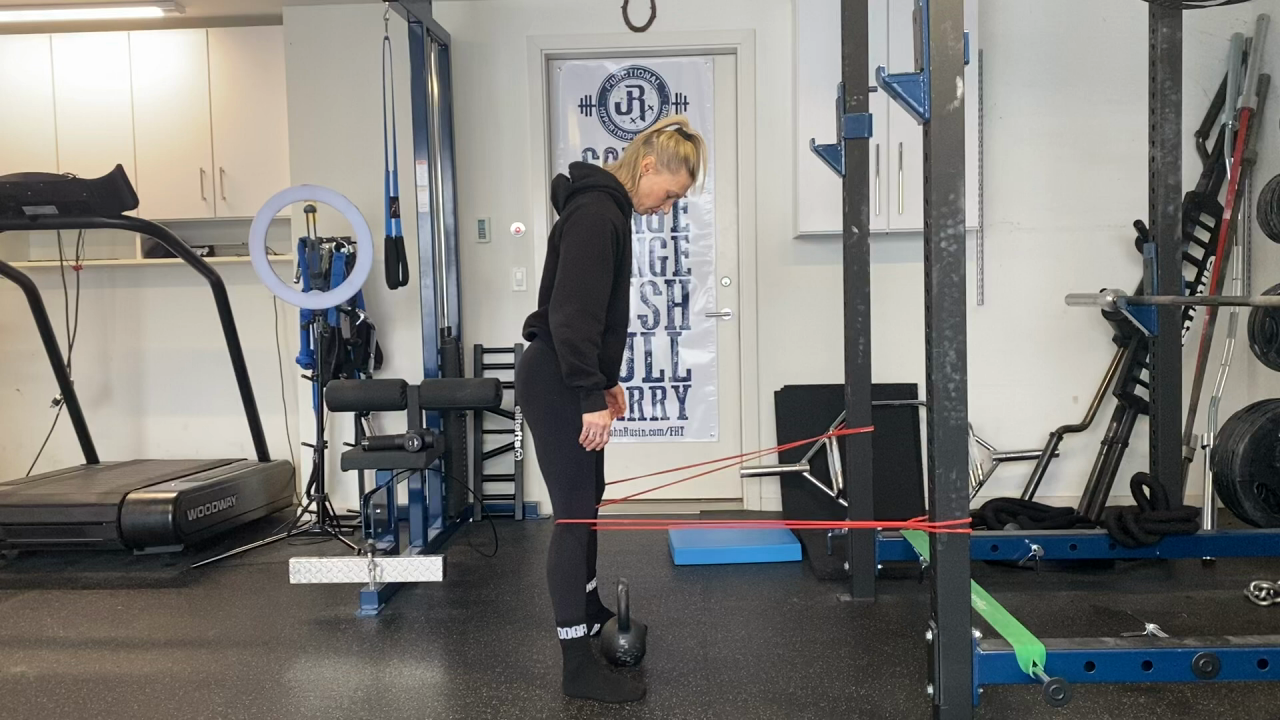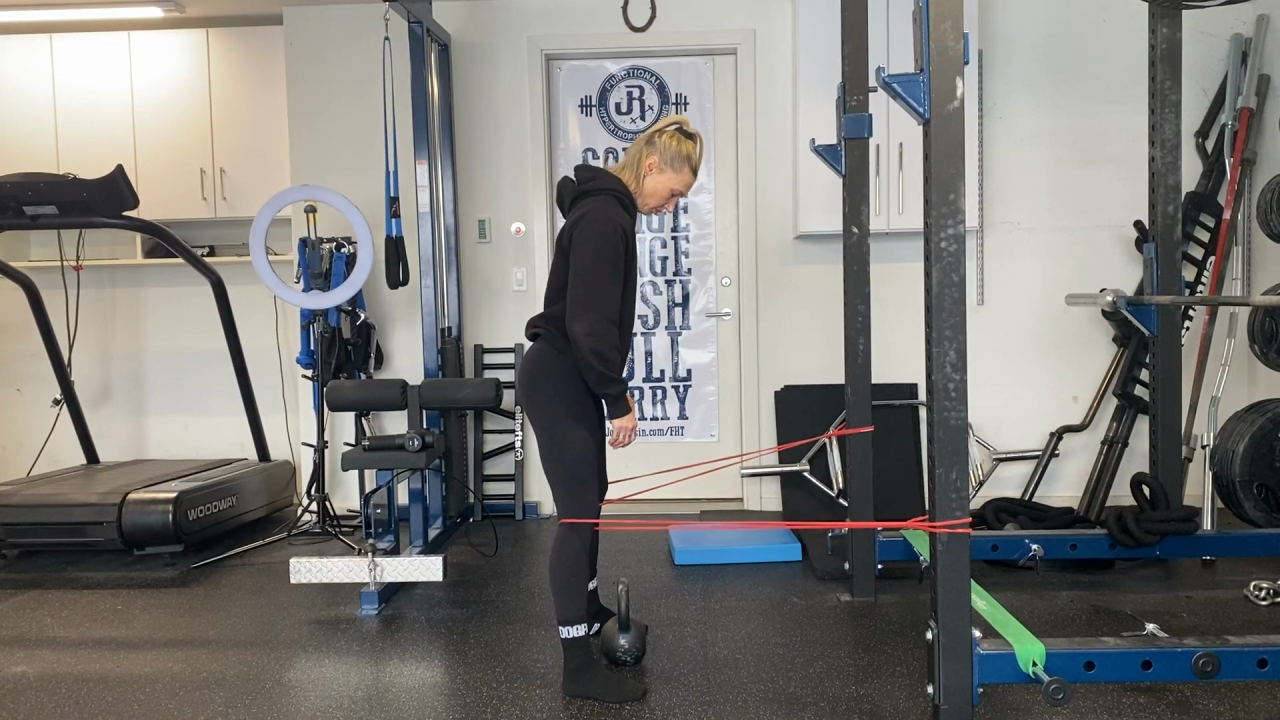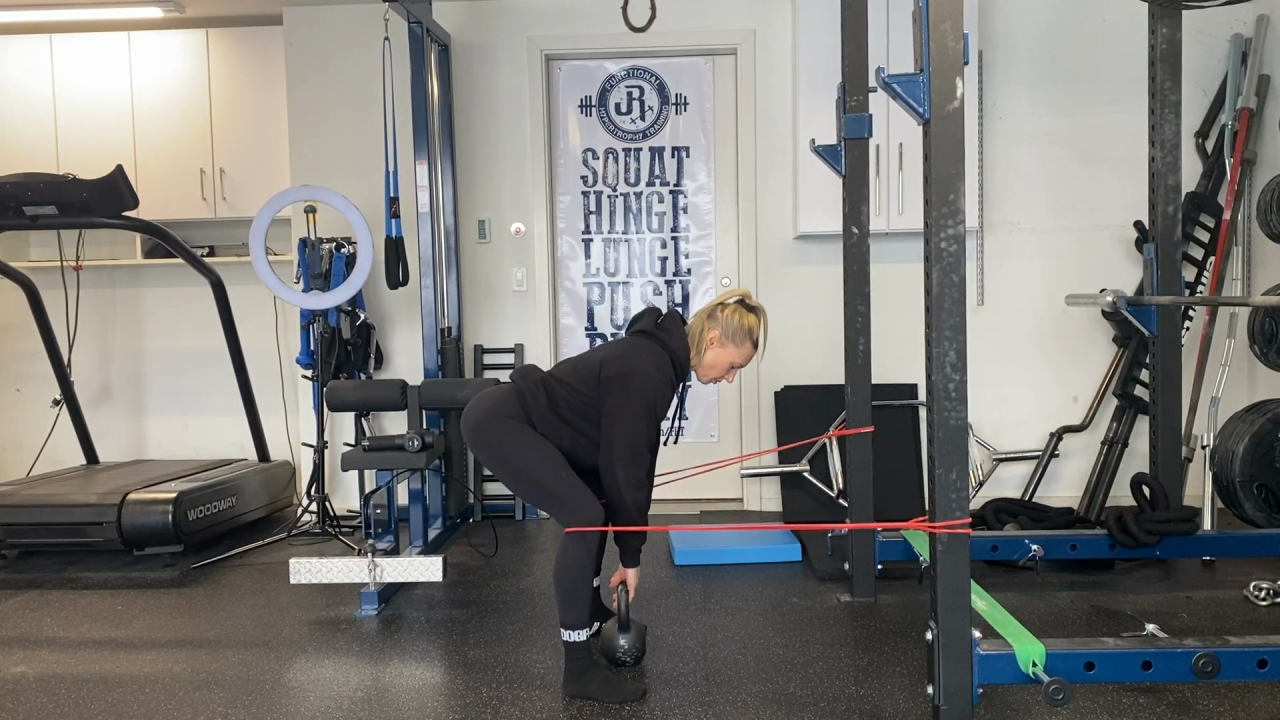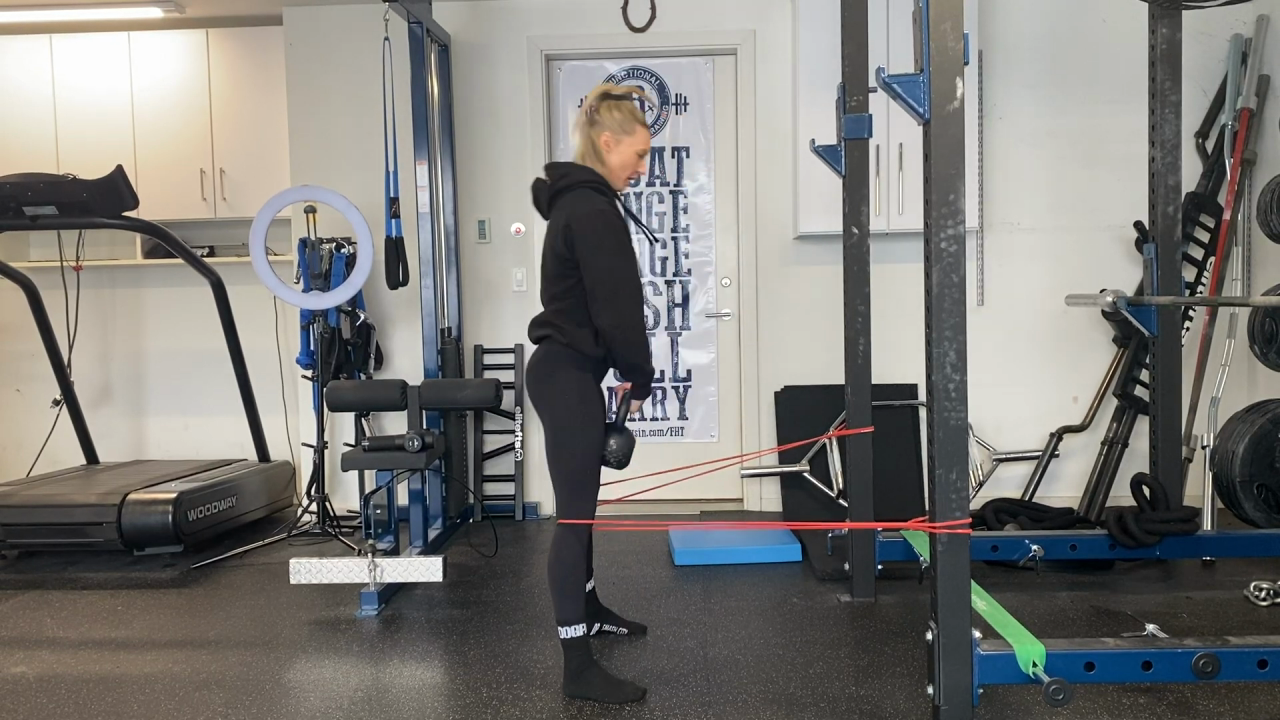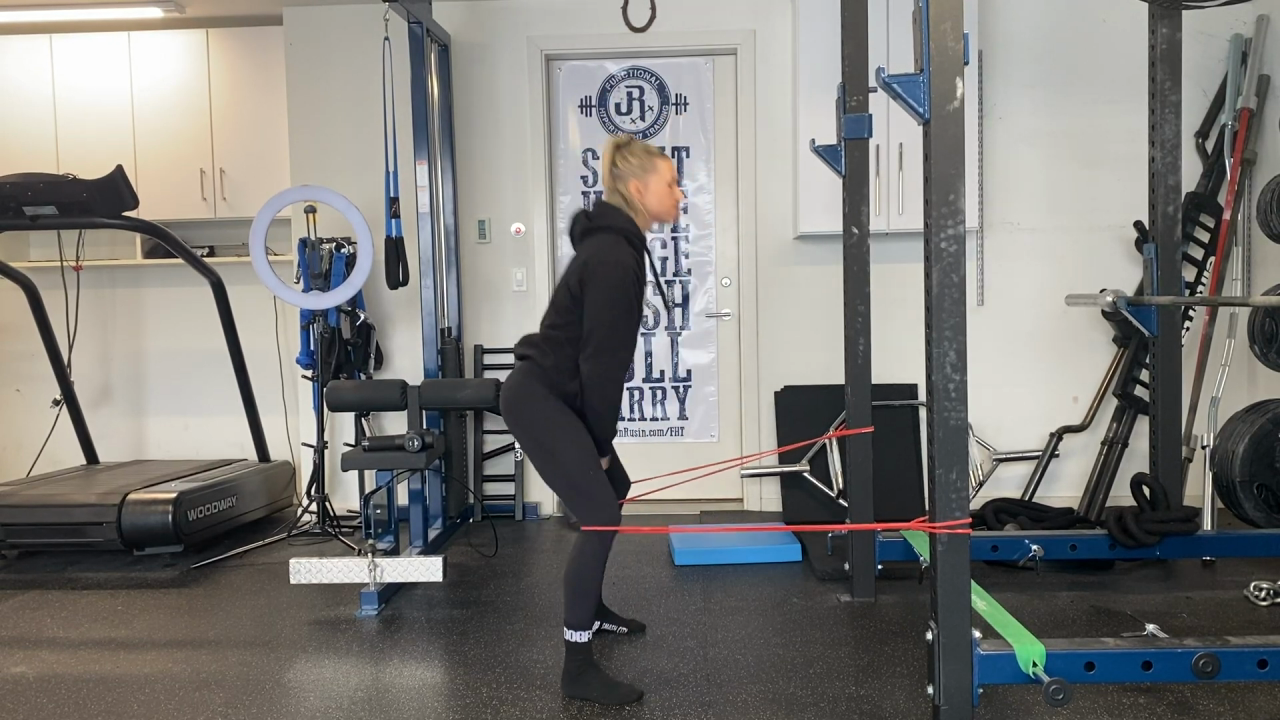
dt=1s
person 1, frame 1
left shoulder: (605, 210)
right shoulder: (594, 214)
right elbow: (571, 316)
left wrist: (606, 382)
right wrist: (590, 398)
left hip: (571, 380)
right hip: (557, 384)
left knee: (587, 500)
right knee: (574, 512)
left ankle: (590, 613)
right ankle: (579, 666)
person 1, frame 2
left shoulder: (607, 210)
right shoulder: (602, 217)
right elbow: (589, 321)
left wrist: (613, 389)
right wrist: (616, 401)
left hip: (568, 378)
right hip: (558, 380)
left knee: (590, 498)
right knee: (579, 510)
left ankle: (590, 613)
right ankle: (578, 665)
person 1, frame 3
left shoulder: (660, 358)
right shoulder: (644, 374)
left elbow: (635, 462)
right elbow: (624, 469)
left wrist: (629, 551)
right wrist: (631, 558)
left hip: (520, 419)
right hip: (497, 423)
left knee: (598, 500)
right knee: (584, 517)
left ankle: (590, 613)
right ankle: (579, 668)
person 1, frame 4
left shoulder: (578, 201)
right shoulder: (591, 208)
right elbow: (616, 309)
left wrist: (627, 373)
right wrist: (641, 378)
left hip: (567, 369)
right hip: (569, 376)
left knee: (583, 502)
right knee: (575, 512)
left ankle: (589, 608)
right ankle: (577, 668)
person 1, frame 5
left shoulder: (618, 243)
right shoulder: (613, 255)
left elbow: (603, 352)
right elbow: (601, 360)
left wrist: (600, 440)
right wrist: (601, 441)
left hip: (559, 393)
right hip: (539, 397)
left knee: (614, 489)
right knee: (599, 515)
left ankle: (592, 606)
right ankle: (577, 666)
